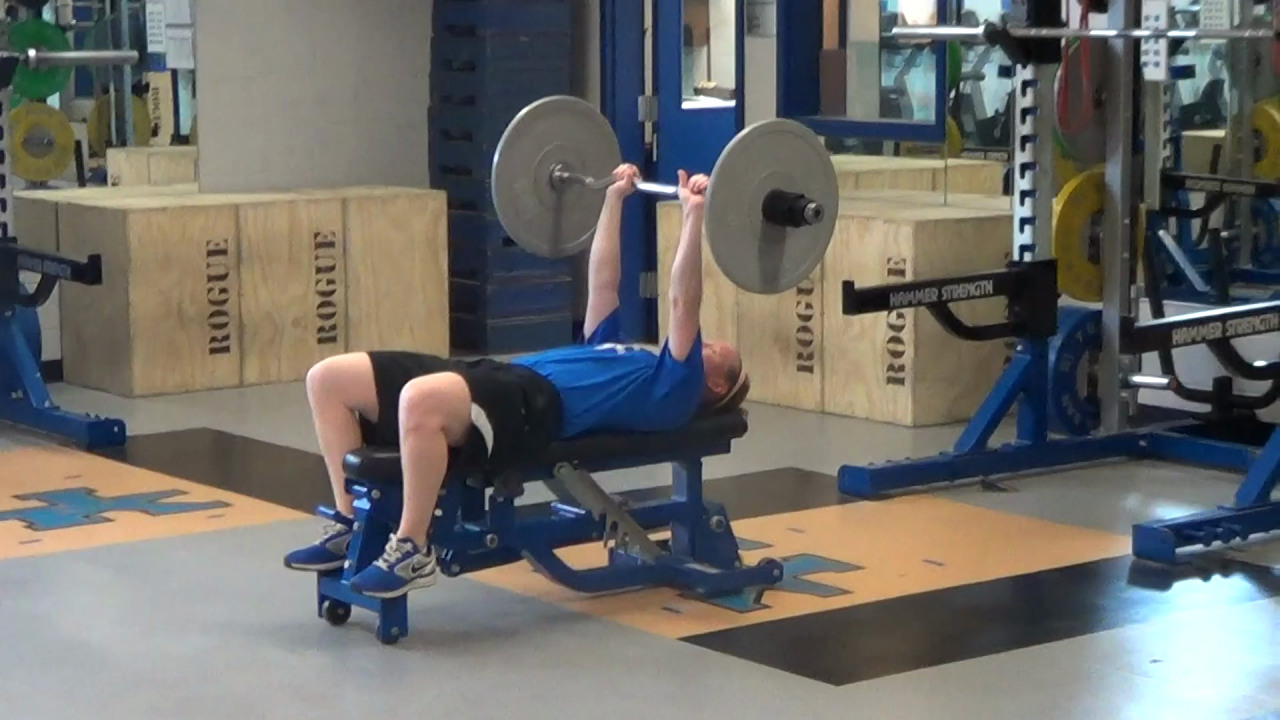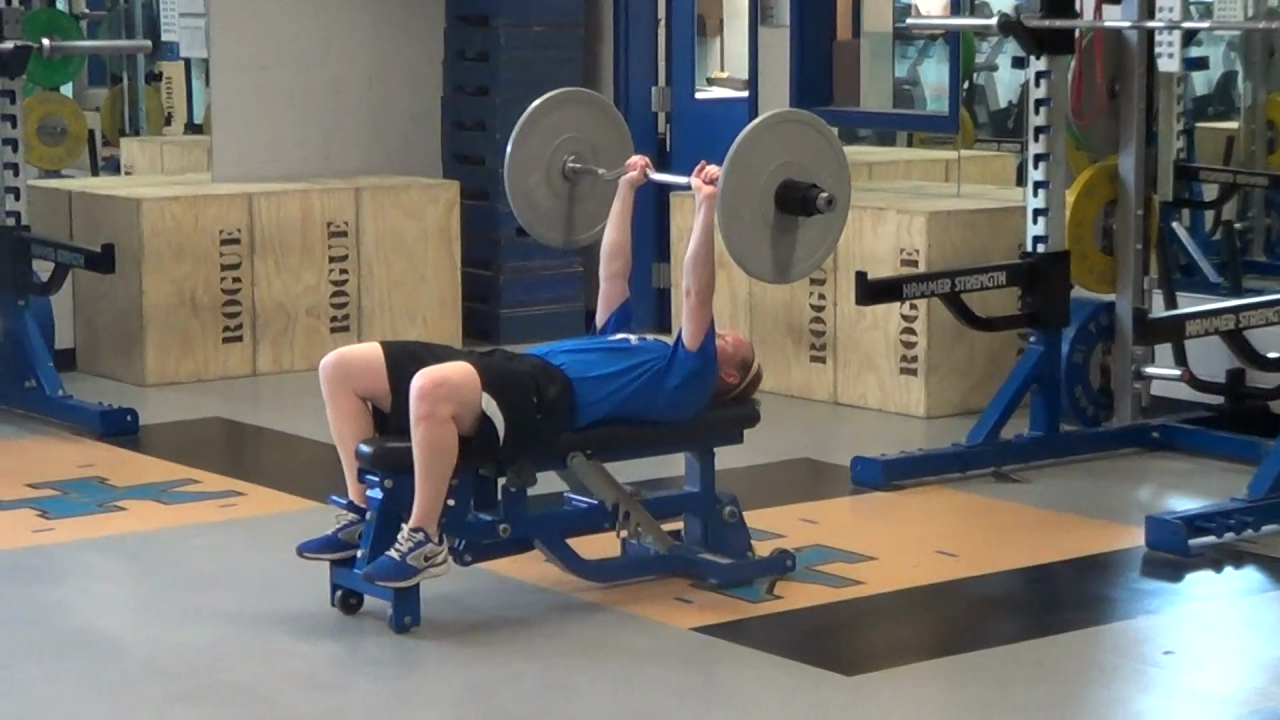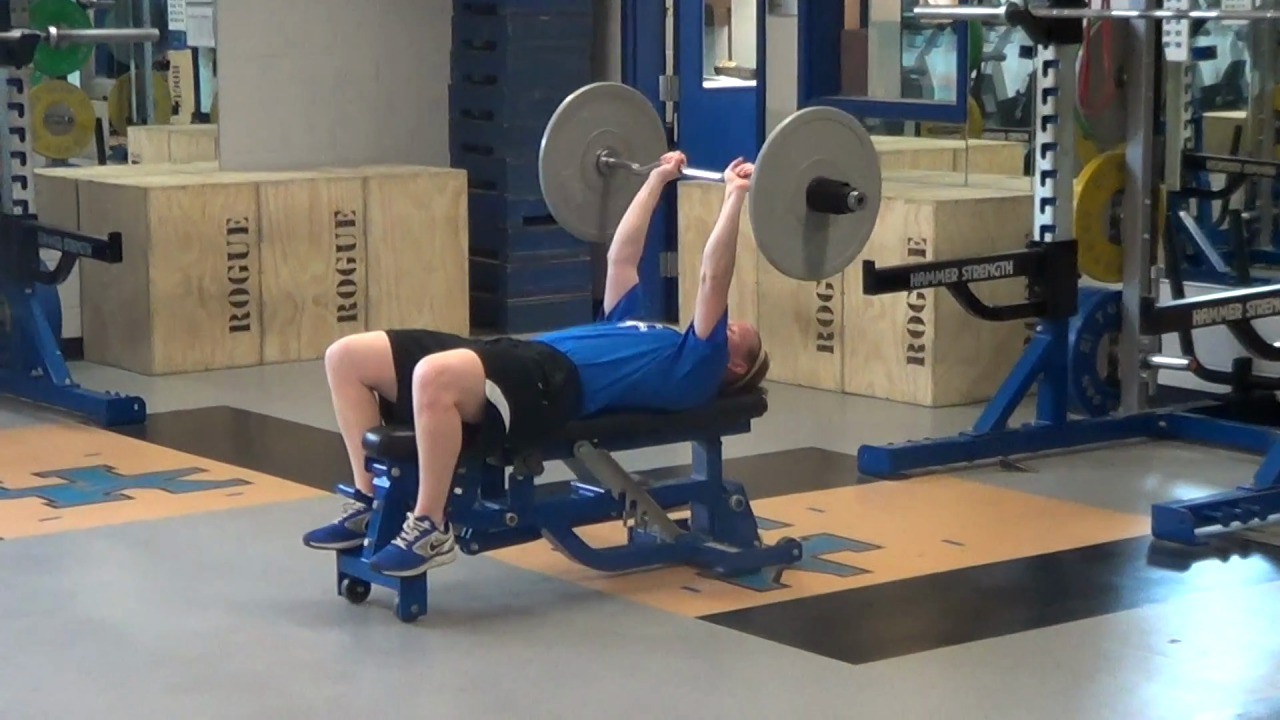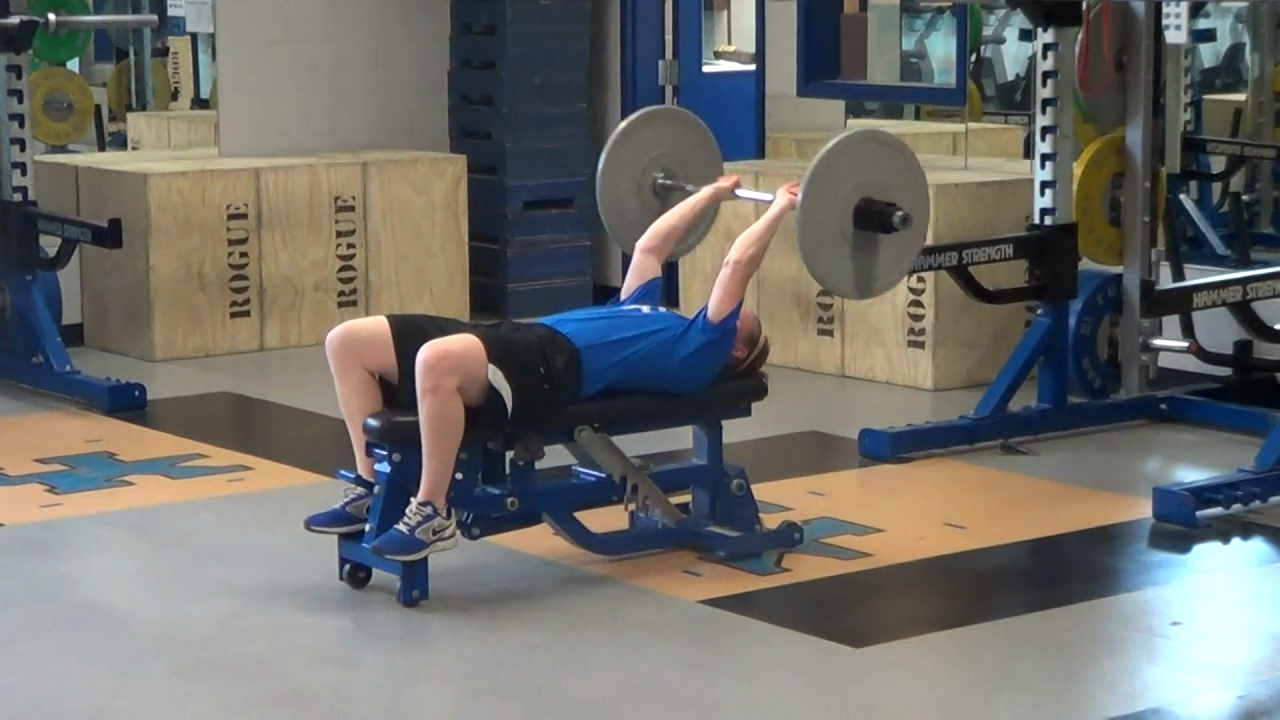
dt=0.3s
person 1, frame 1
left shoulder: (675, 390)
right shoulder: (624, 358)
left elbow: (684, 303)
right elbow: (603, 283)
left wrist: (694, 214)
right wrist: (614, 198)
left hip: (535, 407)
right hip: (497, 376)
left knee: (422, 401)
right knee: (327, 378)
left ankle: (412, 551)
right ankle: (350, 524)
person 1, frame 2
left shoulder: (686, 382)
right shoulder: (633, 346)
left elbow: (696, 295)
right elbow: (613, 273)
left wrist: (706, 204)
right wrist: (626, 188)
left hip: (543, 396)
right hip: (510, 366)
left knee: (432, 389)
right knee: (339, 367)
left ankle: (424, 540)
right ankle: (363, 514)
person 1, frame 3
left shoulder: (695, 370)
right shoulder: (641, 331)
left elbow: (714, 281)
right elbow: (621, 257)
left wrist: (733, 196)
right wrist: (657, 179)
left hip: (552, 383)
right hip: (519, 354)
left knee: (434, 377)
right knee: (346, 356)
left ankle: (430, 529)
right ankle: (369, 502)
person 1, frame 4
left shoulder: (700, 352)
right shoulder: (653, 319)
left elbow: (737, 266)
right elbow: (649, 247)
left wrist: (780, 207)
right wrist: (711, 193)
left hip: (554, 364)
right hip: (520, 336)
left knee: (437, 360)
right knee: (347, 341)
left ankle: (432, 515)
right ankle: (372, 488)
